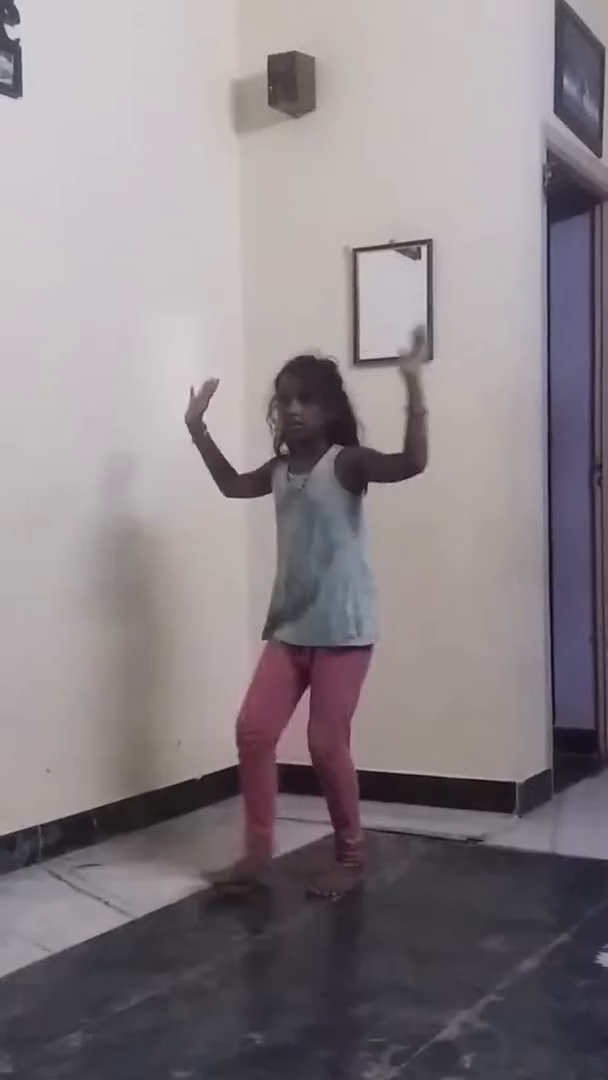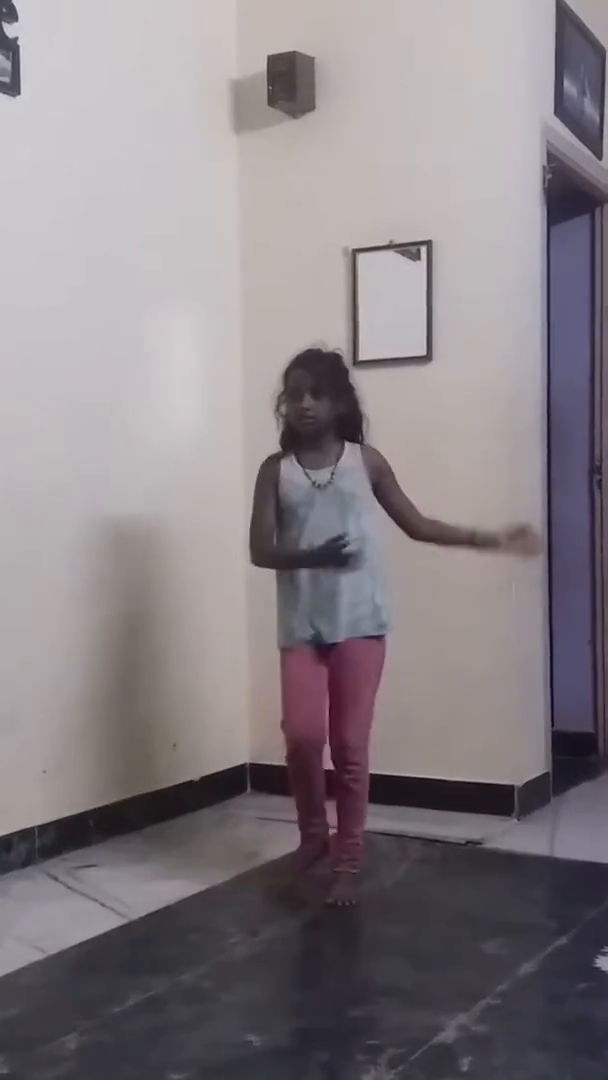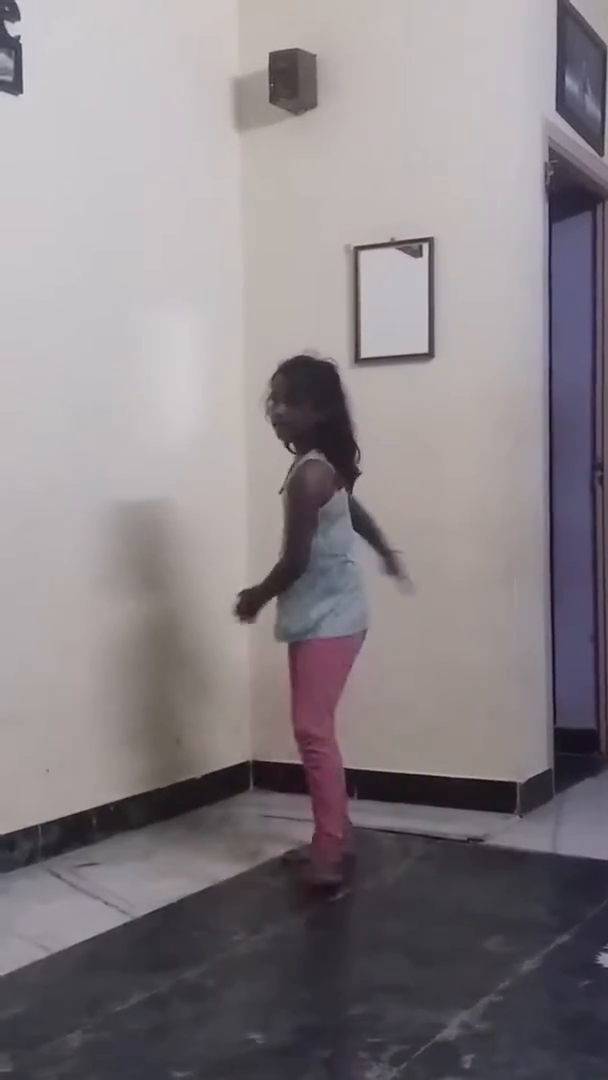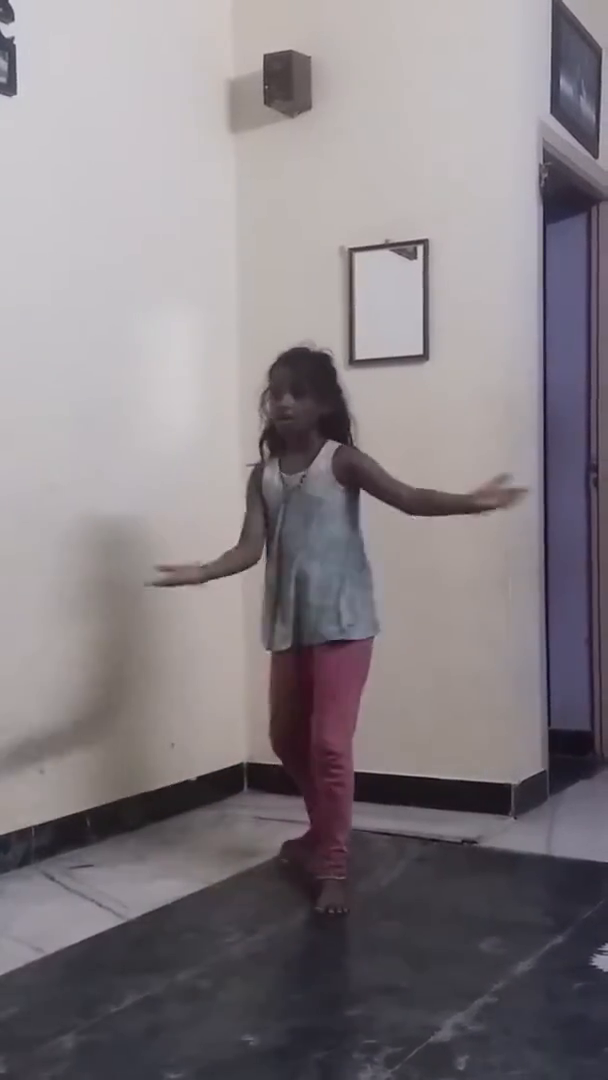
dt=1s
person 1, frame 1
left shoulder: (344, 462)
right shoulder: (277, 466)
left elbow: (411, 463)
right elbow: (231, 485)
left wrist: (414, 387)
right wrist: (199, 428)
left hip: (342, 626)
right hip: (287, 624)
left knee: (327, 746)
right knee: (251, 731)
left ankle: (350, 859)
right ankle: (255, 855)
person 1, frame 2
left shoulder: (366, 461)
right shoulder: (275, 470)
left elbow: (415, 524)
right elbow: (261, 550)
left wrist: (488, 540)
right wrist: (312, 556)
left hip: (361, 621)
right hip: (302, 625)
left knee: (352, 747)
right knee: (303, 734)
left ankle: (346, 865)
right ankle: (312, 837)
person 1, frame 3
left shoulder: (312, 474)
right shoulder: (324, 468)
left elbow: (293, 561)
right elbow: (357, 516)
left wrist: (253, 598)
right wrist: (385, 553)
left hip: (329, 617)
right hip: (318, 614)
left knee: (312, 728)
right knee: (311, 726)
left ankle: (328, 853)
right ankle: (335, 832)
person 1, frame 4
left shoulder: (341, 460)
right shoulder: (263, 473)
left elbow: (408, 498)
right elbow: (251, 548)
left wrist: (472, 502)
right wrist: (201, 571)
left hip: (342, 623)
right hip: (288, 624)
left knee: (330, 747)
right knee: (289, 740)
left ankle: (332, 870)
right ankle: (322, 831)
